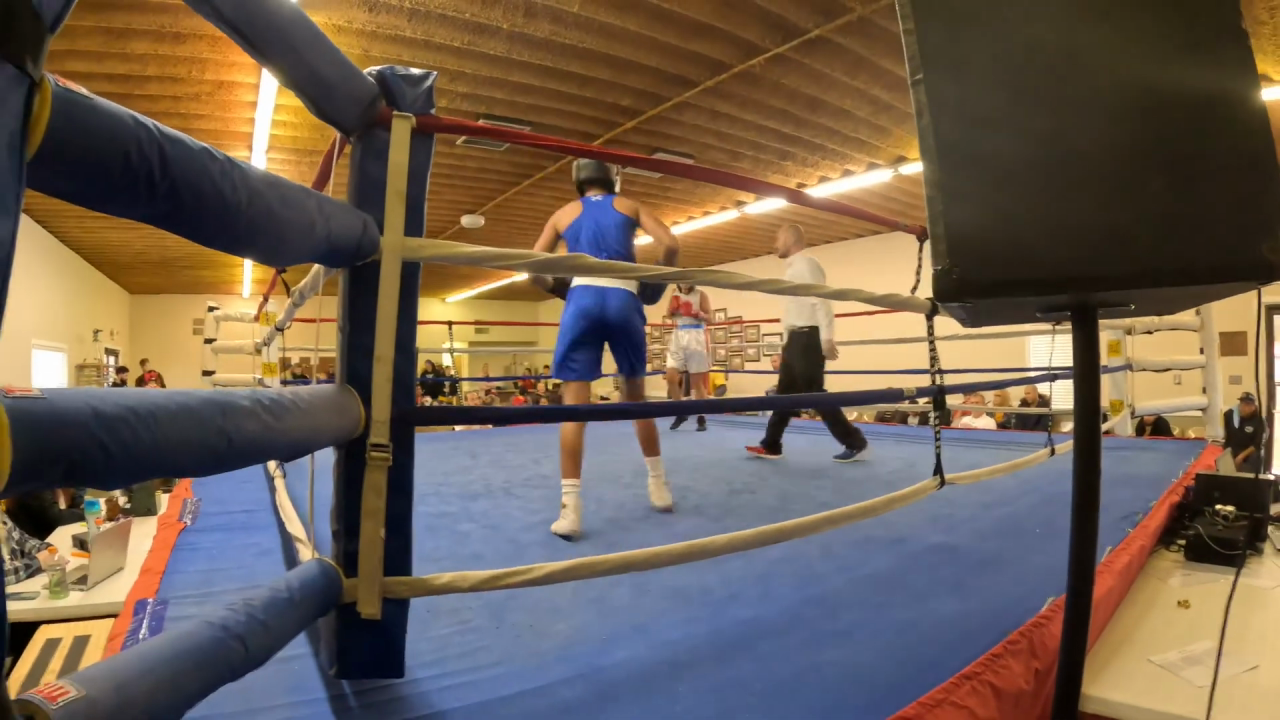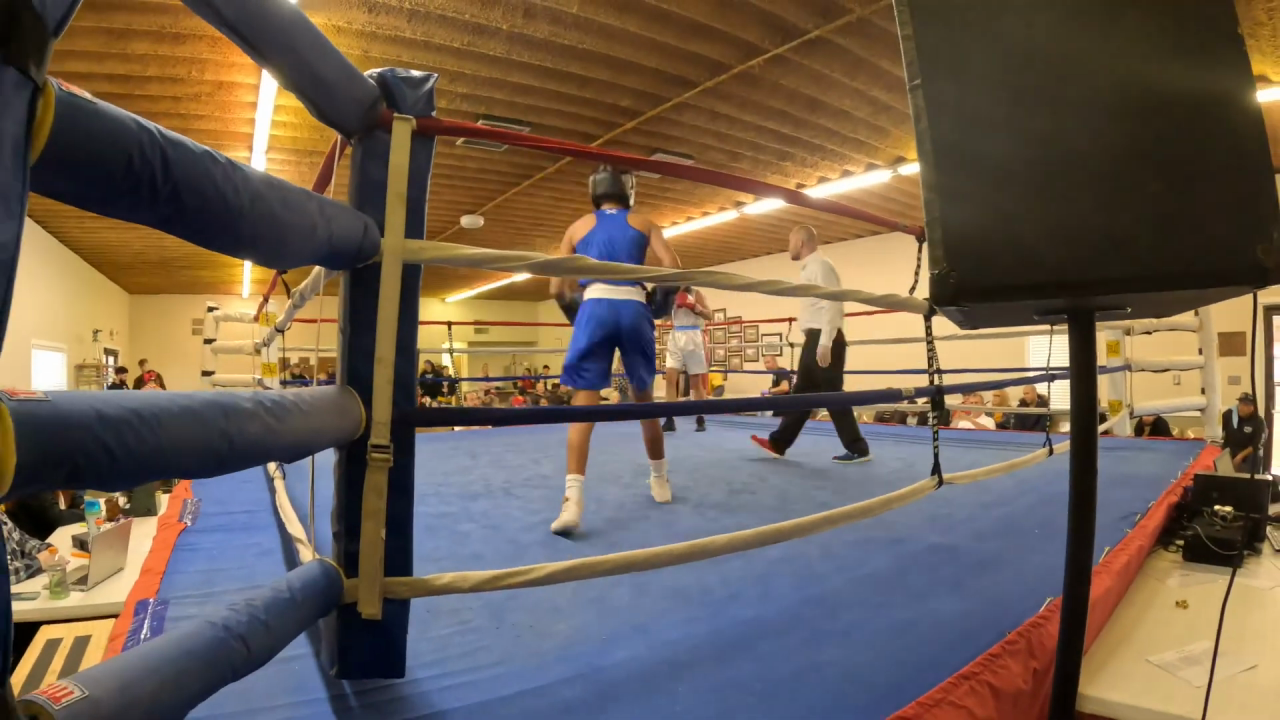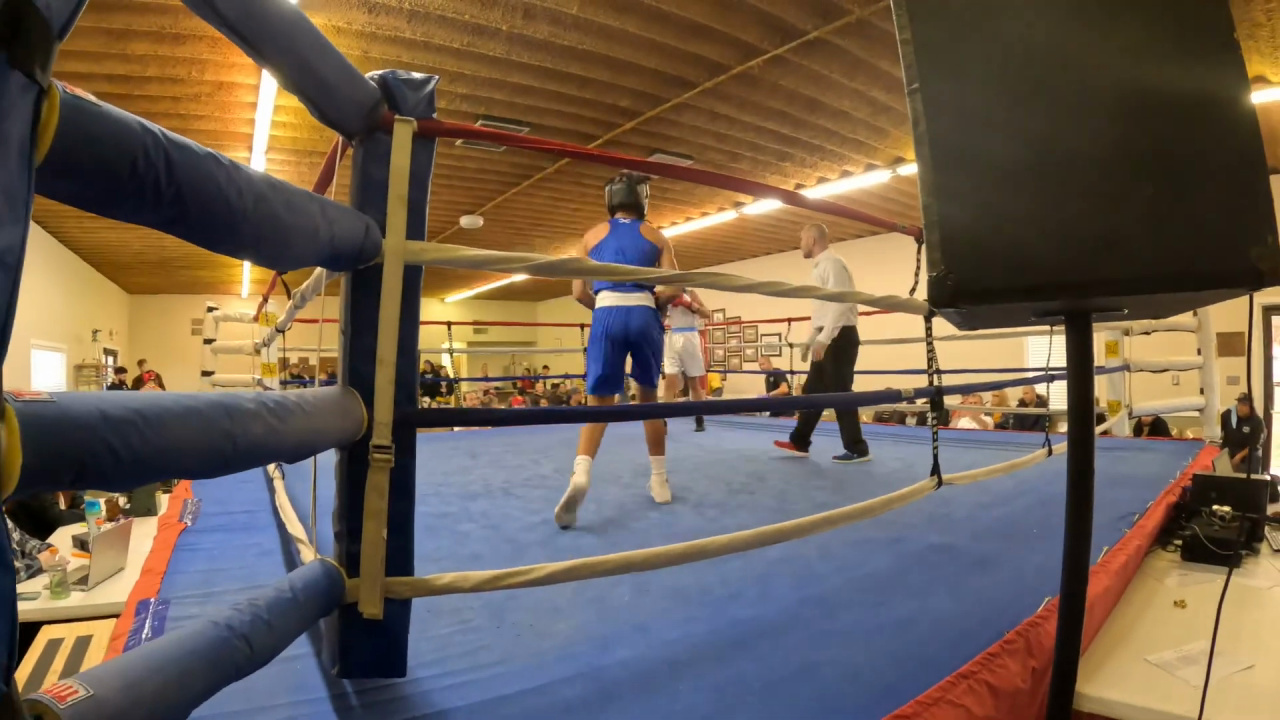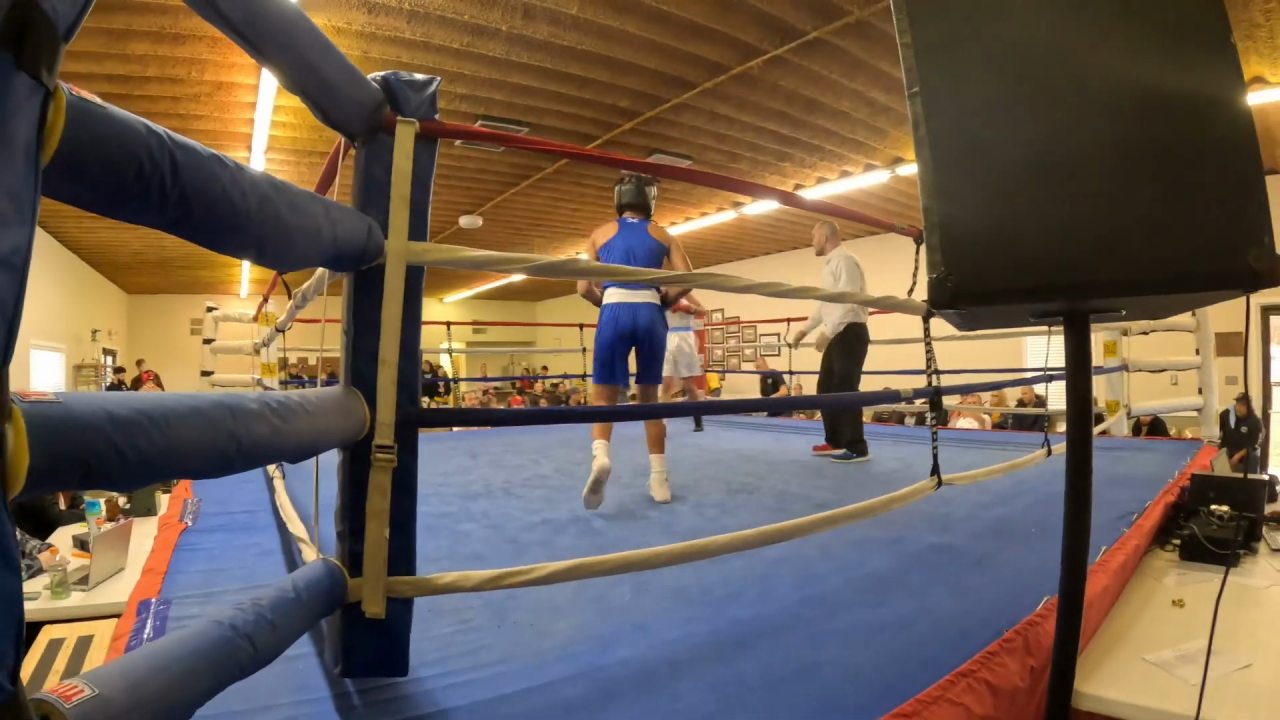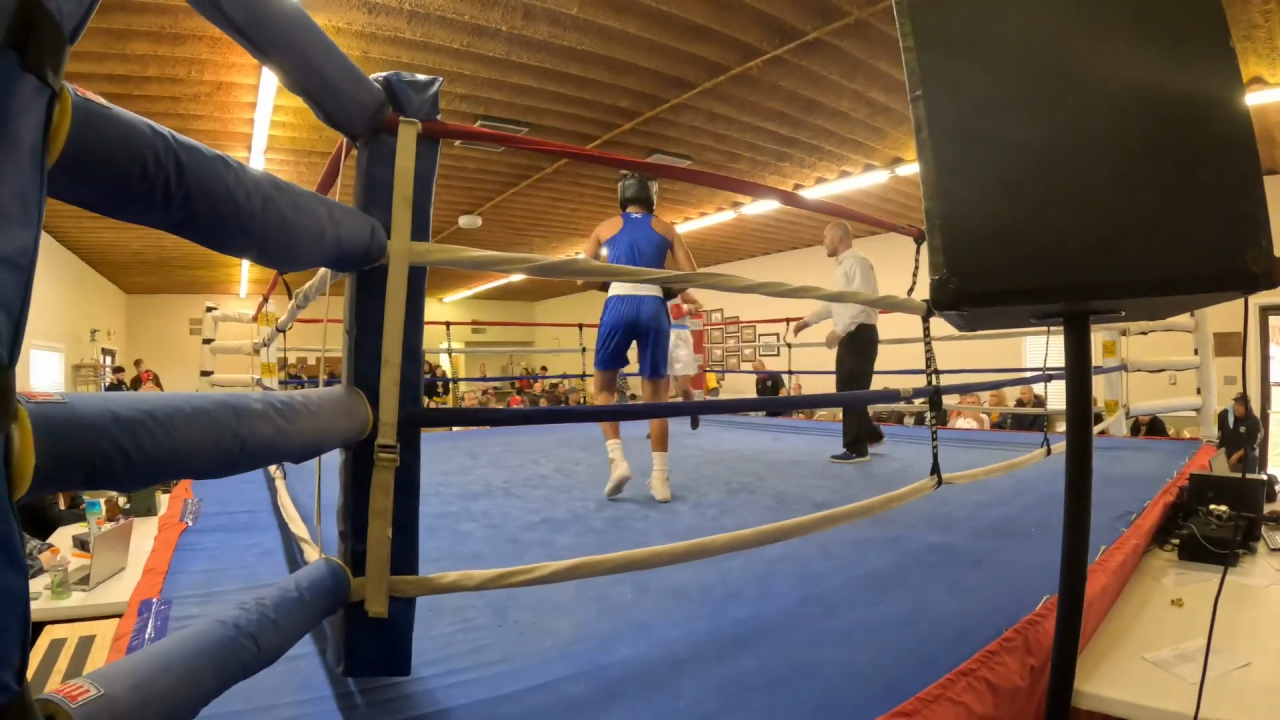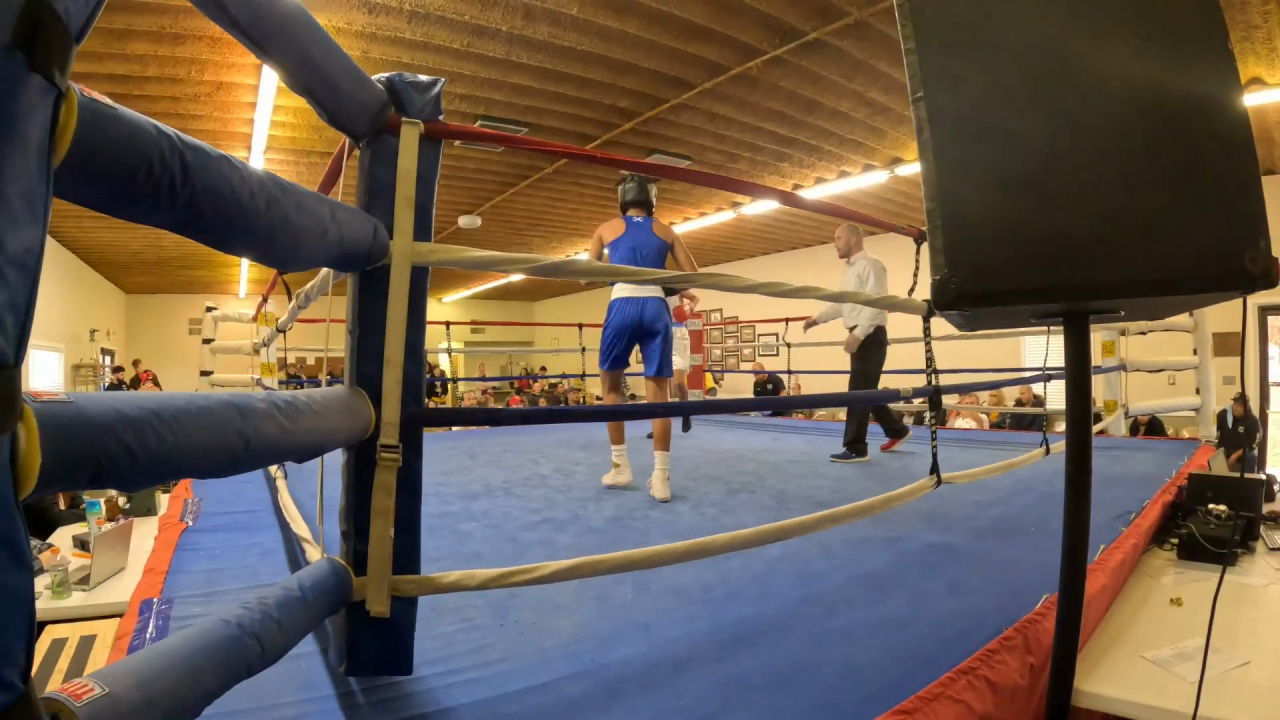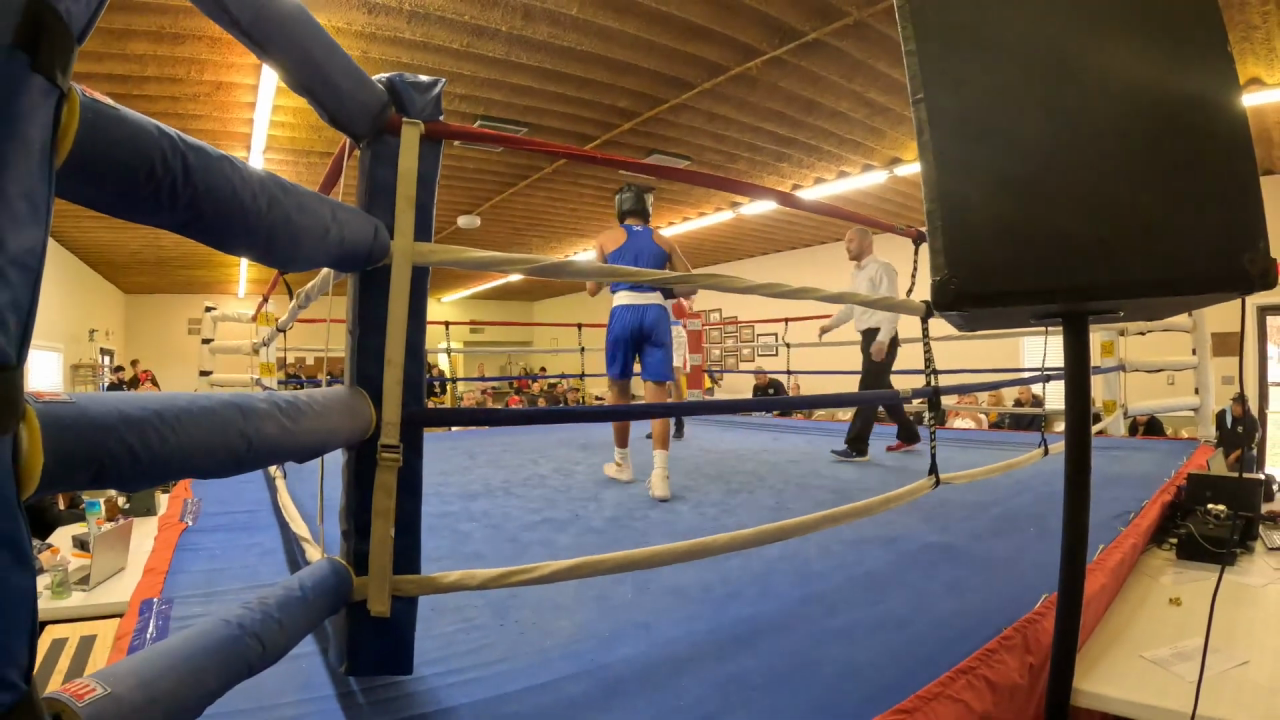
dt=0.1s
person 1, frame 1
left shoulder: (564, 215)
right shoulder: (630, 207)
right elbow: (670, 244)
left wrist: (558, 286)
left hip: (582, 300)
right hip: (623, 300)
left knee: (574, 406)
right knee: (635, 397)
left ankle: (570, 509)
right ankle: (658, 486)
person 1, frame 2
left shoulder: (579, 228)
right shoulder: (644, 224)
left elbow: (557, 289)
right elbow: (673, 270)
left hip: (593, 311)
right hip: (634, 311)
left knee: (583, 409)
right knee: (643, 401)
left ankle: (571, 501)
right ankle: (660, 482)
person 1, frame 3
left shoulder: (593, 235)
right shoulder: (655, 235)
left elbow: (579, 294)
right elbow: (675, 289)
left hip: (608, 317)
right hip: (644, 316)
left knee: (598, 409)
right knee: (648, 401)
left ankle: (580, 477)
right ankle: (659, 482)
person 1, frame 4
left shoulder: (601, 233)
right shoulder: (661, 234)
left elbow: (584, 290)
right elbow: (686, 282)
left hip: (614, 313)
right hip: (649, 314)
left knee: (605, 400)
right knee: (649, 399)
left ankle: (600, 457)
right ankle: (659, 481)
person 1, frame 5
left shoulder: (605, 227)
right shoulder: (666, 229)
right elbow: (690, 277)
left hip: (618, 304)
right hip: (653, 307)
left knee: (604, 387)
right knee: (655, 395)
left ankle: (617, 459)
right ankle: (660, 479)
person 1, frame 6
left shoulder: (607, 229)
right shoulder: (665, 232)
left hip: (622, 306)
right hip: (655, 307)
left knee: (612, 388)
right knee: (657, 394)
left ankle: (619, 466)
right ankle: (661, 477)
person 1, frame 7
left shoulder: (607, 238)
right shoulder: (663, 241)
left elbow: (591, 290)
right elbow: (690, 286)
left hip: (623, 313)
right hip: (656, 314)
left knee: (620, 393)
right knee: (657, 397)
left ankle: (622, 464)
right ankle: (660, 475)
person 2, frame 1
left shoulder: (806, 264)
right shoulder: (794, 267)
left elbow: (820, 301)
left wrist: (827, 337)
left hip: (807, 337)
right hip: (797, 338)
left knee: (813, 393)
right knee: (785, 392)
left ankle: (854, 442)
right ankle: (770, 445)
person 2, frame 2
left shoulder: (820, 267)
right shoulder: (809, 268)
left elbow: (831, 307)
left wrist: (826, 344)
left hip: (826, 340)
right hip: (815, 340)
left knee: (832, 394)
right knee: (801, 393)
left ankle: (857, 448)
right ankle: (778, 443)
person 2, frame 3
left shoulder: (832, 264)
right shoulder: (821, 266)
left elbow: (838, 305)
left wrist: (823, 339)
right wrist: (812, 339)
left hip: (840, 337)
right hip: (827, 339)
left knee: (839, 393)
right knee: (813, 391)
left ankle: (857, 449)
right ankle: (799, 442)
person 2, frame 4
left shoulder: (844, 261)
right shoulder: (831, 265)
left elbow: (848, 302)
left wrist: (828, 332)
right wrist: (805, 329)
left hip: (849, 333)
right hip: (838, 336)
left knee: (845, 390)
right knee: (826, 388)
left ankle: (855, 448)
right ankle: (836, 440)
person 2, frame 5
left shoulder: (858, 263)
right shoulder: (843, 265)
left elbow: (862, 303)
right elbow: (833, 304)
left wrist: (839, 330)
right wrist: (808, 320)
left hip: (859, 334)
right hip: (848, 335)
left knee: (853, 391)
right knee: (847, 390)
left ankle: (856, 448)
right ankle: (871, 435)
person 2, frame 6
left shoulder: (870, 265)
right shoulder: (850, 269)
right elbow: (841, 303)
left wrist: (857, 333)
right wrist: (818, 319)
left hip: (869, 336)
right hip: (859, 337)
left knee: (859, 390)
right knee: (865, 390)
left ankle: (855, 448)
right ankle: (896, 431)
person 2, frame 7
left shoulder: (881, 269)
right shoulder: (857, 273)
right elbow: (851, 306)
left wrist: (882, 340)
right wrist: (831, 324)
left hip: (879, 338)
right hip: (869, 338)
left knee: (868, 391)
right knee: (881, 390)
left ankle: (856, 447)
right ankle: (908, 436)
